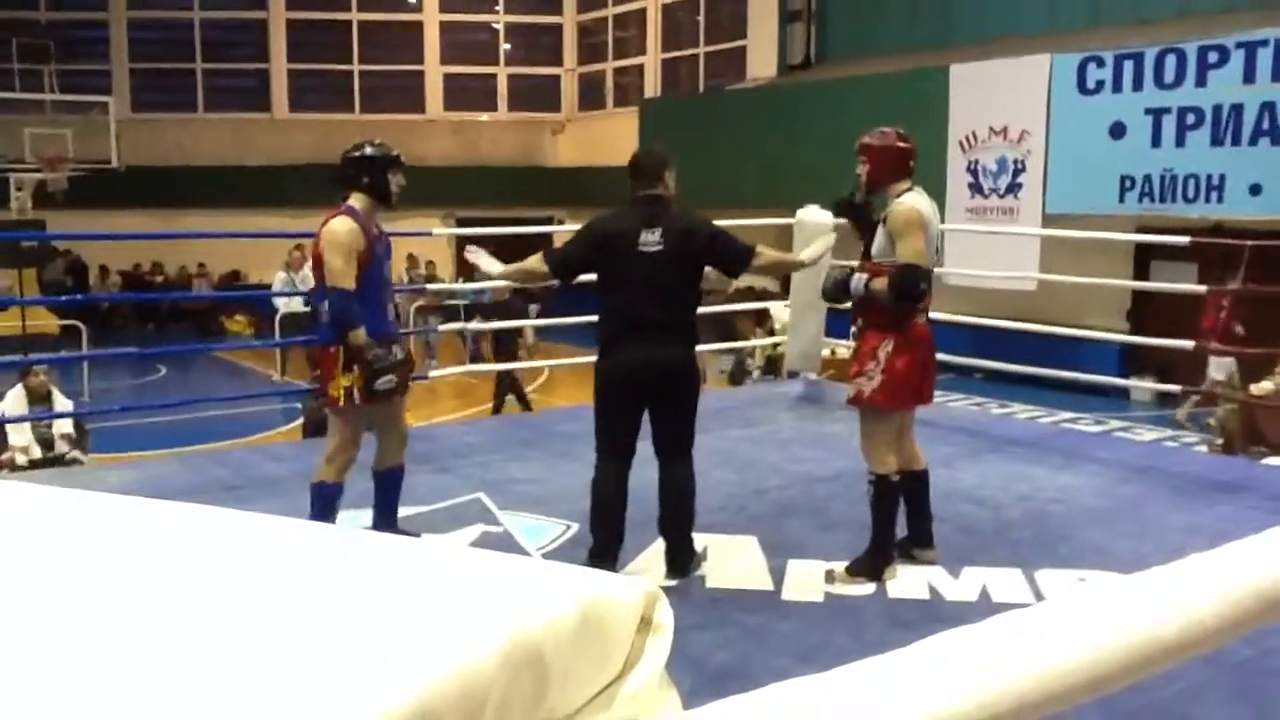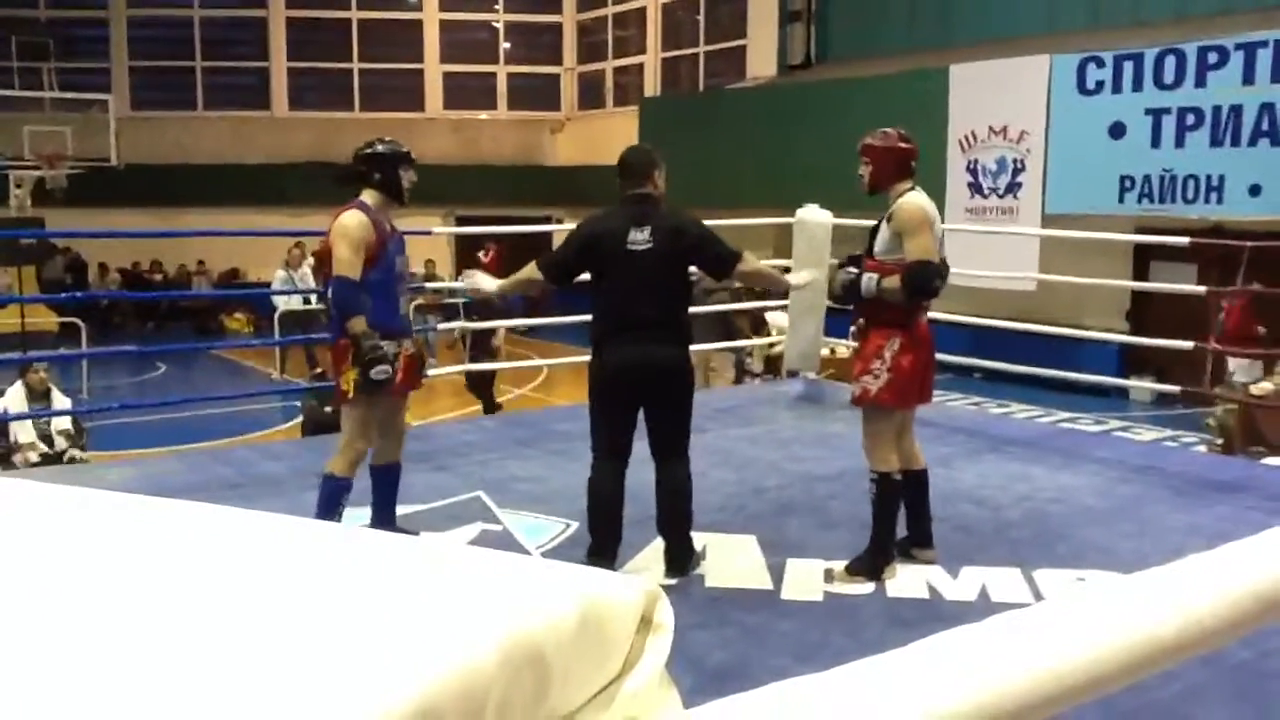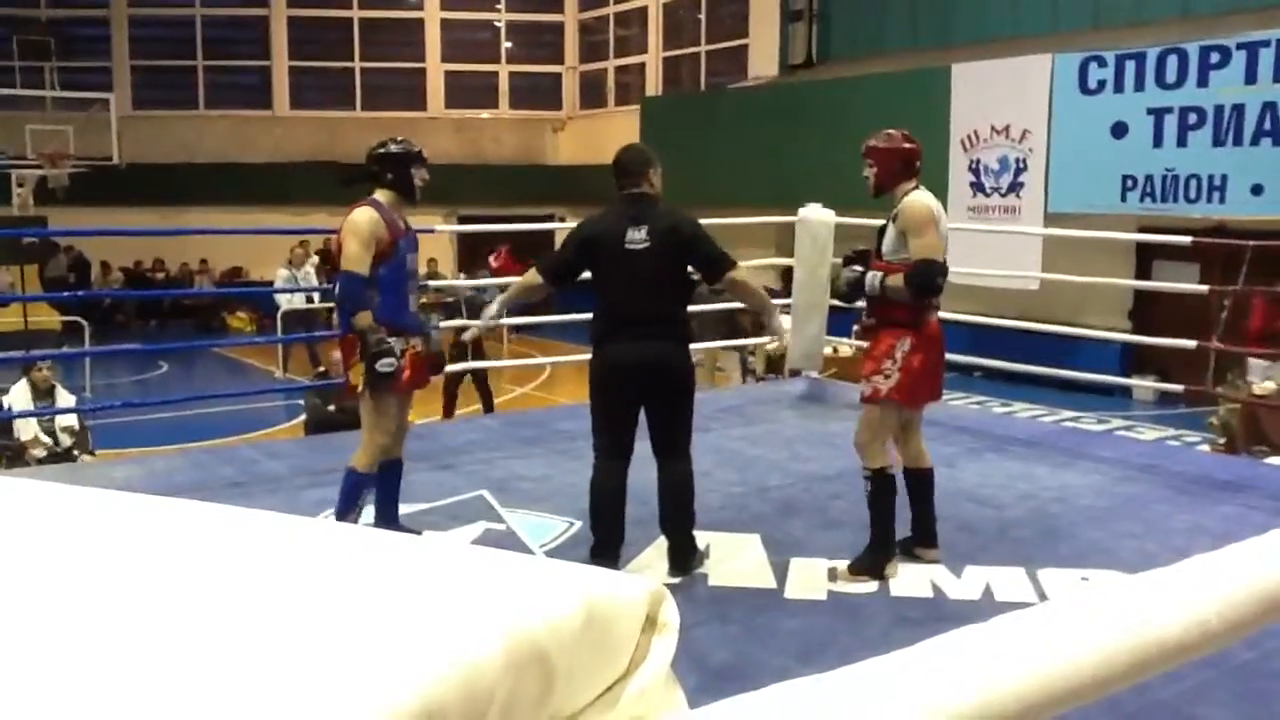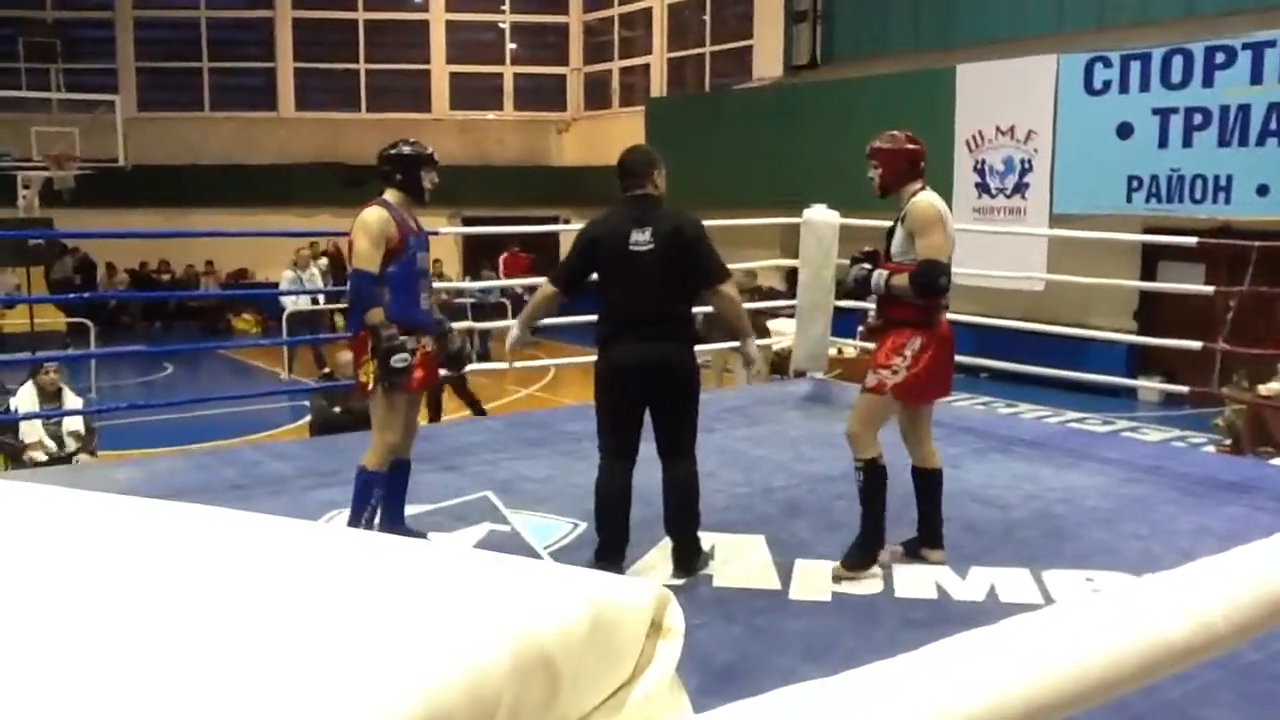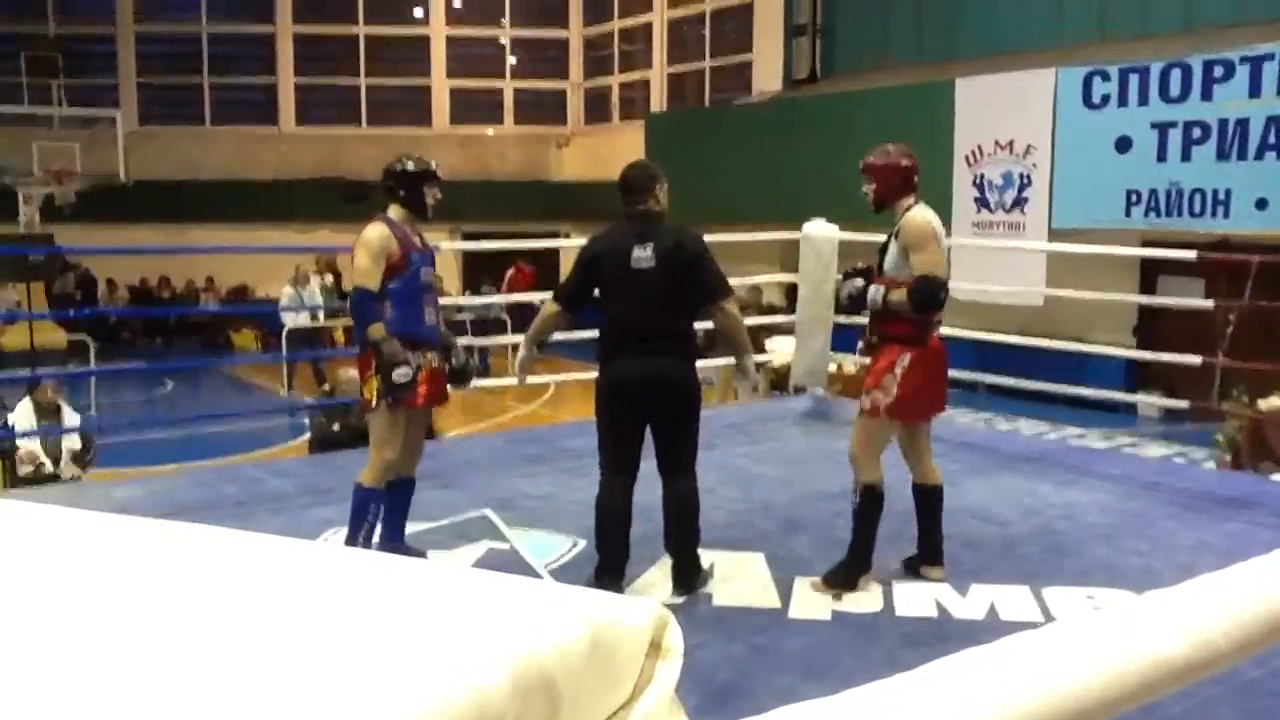
dt=0.2s
person 1, frame 1
left shoulder: (905, 209)
right shoulder: (914, 203)
left elbow: (911, 285)
left wrist: (854, 284)
right wrist: (863, 224)
left hip: (891, 339)
right hip: (905, 335)
left knee: (877, 446)
right knee: (901, 439)
left ankle: (879, 556)
right ankle: (920, 539)
person 1, frame 2
left shoulder: (909, 208)
right shoulder: (907, 205)
left elbow: (926, 281)
left wrist: (865, 285)
right wrist: (864, 268)
left hip: (894, 338)
right hip: (900, 334)
left knee: (879, 446)
right knee: (902, 439)
left ankle: (879, 555)
right ankle: (919, 539)
person 1, frame 3
left shoulder: (915, 207)
right shoulder: (911, 206)
left elbow: (928, 280)
left wrist: (870, 282)
right wrist: (868, 266)
left hip: (904, 338)
right hip: (905, 334)
left knee: (870, 441)
right knee: (907, 437)
left ankle: (880, 553)
right ankle: (923, 538)
person 1, frame 4
left shoulder: (922, 208)
right shoulder: (917, 207)
left elbow: (932, 281)
left wrist: (876, 280)
right wrist: (876, 266)
left hip: (915, 338)
right hip: (912, 334)
left knee: (861, 430)
right knee: (917, 436)
left ankle: (869, 545)
right ankle: (930, 540)
person 1, frame 5
left shoulder: (916, 223)
right shoulder: (913, 221)
left elbow: (930, 296)
left wrist: (872, 296)
right wrist: (871, 283)
left hip: (906, 353)
right hip: (908, 349)
left knee: (863, 453)
right knee: (917, 452)
left ankle: (857, 565)
right ankle: (930, 557)
person 2, frame 1
left shoulder: (605, 228)
right shoulder: (692, 228)
left elbow: (546, 266)
right elbow: (754, 260)
left wrist: (500, 271)
right wrist: (803, 259)
left hip: (619, 361)
right hip: (675, 361)
left knee: (612, 461)
right knee: (676, 459)
left ankle: (603, 559)
right ankle: (680, 557)
person 2, frame 2
left shoulder: (596, 228)
right shoulder: (681, 226)
left elbow: (542, 273)
right elbow: (740, 267)
left wrist: (497, 286)
right wrist: (788, 282)
left hip: (613, 360)
right hip: (669, 359)
left knee: (608, 460)
right knee: (672, 459)
left ankle: (601, 558)
right ankle: (679, 555)
person 2, frame 3
left shoulder: (594, 228)
right shoulder: (678, 225)
left elbow: (542, 278)
right elbow: (729, 276)
left wrist: (501, 303)
right wrist: (768, 311)
left hip: (612, 357)
right hip: (668, 357)
left knee: (610, 460)
right knee: (674, 457)
left ankle: (605, 557)
right ankle: (682, 553)
person 2, frame 4
left shoulder: (600, 229)
right shoulder: (682, 226)
left elbow: (555, 288)
right elbow: (721, 290)
left wrist: (521, 326)
right wrist: (747, 339)
left hip: (618, 358)
right hip: (673, 357)
left knee: (615, 460)
right knee: (679, 458)
left ankle: (609, 558)
right ankle: (687, 554)
person 2, frame 5
left shoulder: (602, 245)
right shoulder: (684, 241)
left elbow: (559, 306)
right elbow: (722, 307)
left wrist: (528, 346)
right wrist: (745, 355)
left hip: (619, 374)
right hip: (674, 373)
left knee: (616, 477)
right knee: (679, 475)
left ankle: (609, 575)
right ankle: (686, 572)
person 3, frame 1
left shoulder: (373, 227)
right shoulder: (342, 228)
right elbow: (340, 304)
left wrist: (392, 350)
right wrist: (370, 357)
left hip: (380, 349)
right hip: (351, 355)
left knee: (395, 437)
right knee: (343, 450)
left ankle: (385, 527)
person 3, frame 2
left shoulder: (387, 223)
right shoulder: (353, 222)
right elbow: (344, 294)
left wrist: (406, 344)
right wrist: (368, 347)
left hip: (394, 345)
right hip: (364, 349)
left knee: (392, 437)
right knee: (355, 444)
left ankle: (383, 524)
person 3, frame 3
left shoulder: (401, 222)
right shoulder: (366, 219)
right elbow: (351, 289)
left wrist: (421, 338)
right wrist: (373, 341)
left hip: (403, 343)
right hip: (376, 345)
left knee: (396, 436)
right knee: (377, 440)
left ankle: (387, 523)
right ankle: (342, 528)
person 3, frame 4
left shoulder: (412, 223)
right shoulder: (375, 218)
right elbow: (361, 287)
left wrist: (438, 331)
right wrist: (385, 338)
left hip: (414, 342)
right hip: (385, 344)
left knee: (405, 437)
right knee: (386, 440)
left ankle: (392, 523)
right ankle: (357, 531)
person 3, frame 5
left shoulder: (419, 240)
right shoulder: (378, 235)
right elbow: (363, 303)
left wrist: (448, 348)
right wrist: (388, 352)
left hip: (422, 359)
right hip: (391, 361)
left knee: (410, 455)
right knee: (384, 457)
left ankle: (392, 541)
right ankle: (356, 550)
